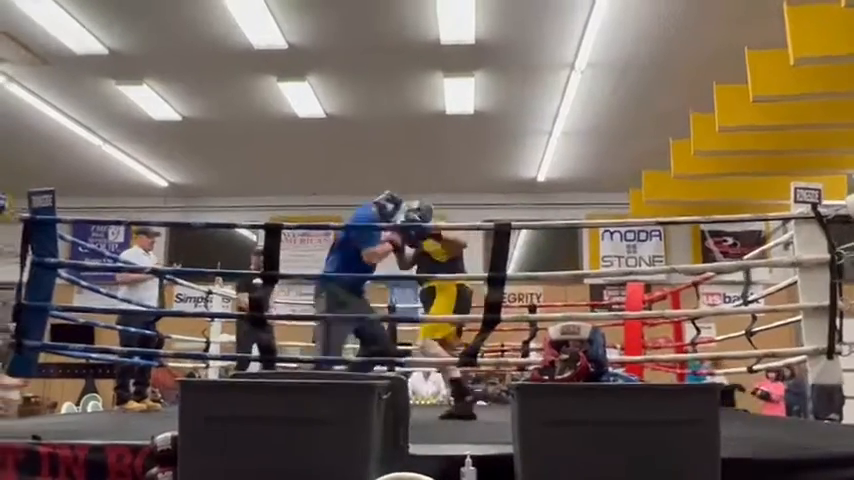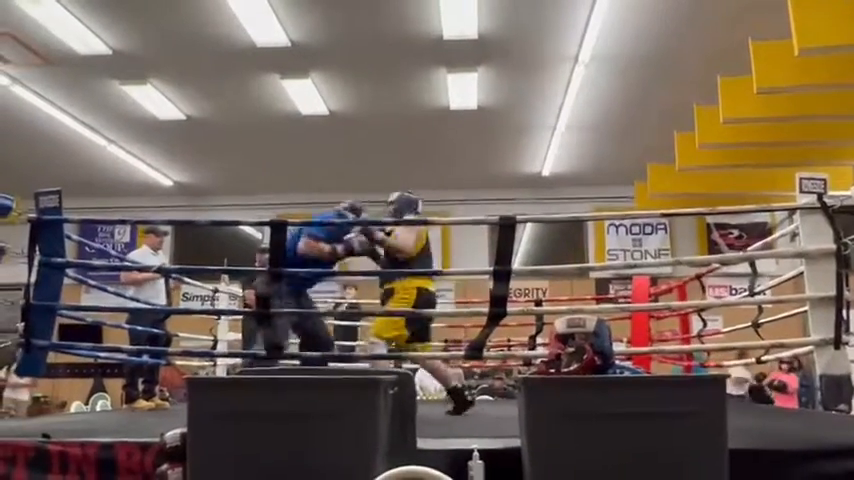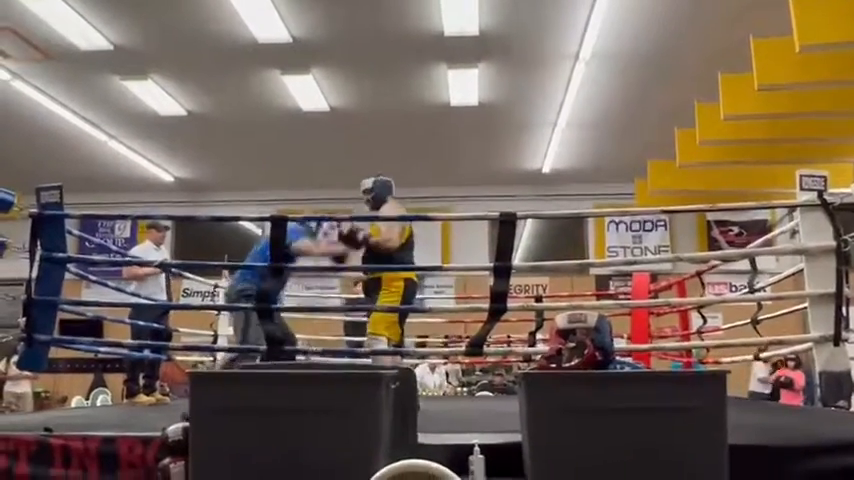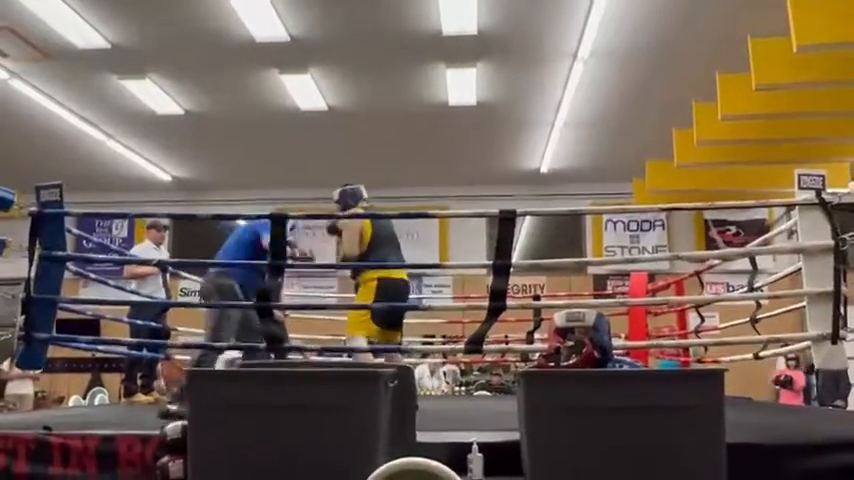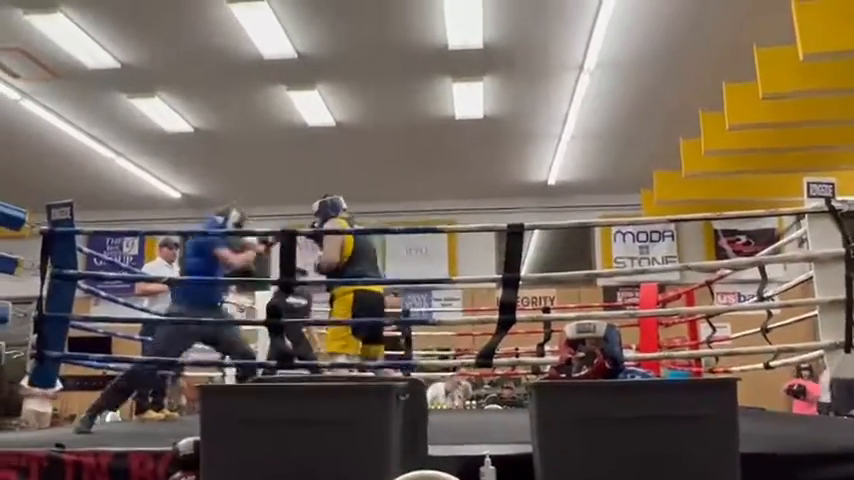
dt=0.3s
person 1, frame 1
left shoulder: (435, 236)
right shoulder: (423, 241)
left elbow: (460, 243)
right elbow: (405, 265)
left wrist: (434, 233)
right wrist: (398, 247)
left hip: (449, 293)
right hip: (440, 295)
left knee: (427, 344)
right knee: (442, 349)
left ankle: (462, 391)
right ankle: (461, 401)
person 1, frame 2
left shoulder: (408, 224)
right shoulder: (402, 230)
left elbow: (404, 249)
right elbow: (389, 261)
left wrist: (378, 236)
right wrist: (377, 237)
left hip: (410, 293)
right hip: (406, 294)
left knee: (380, 337)
right knee: (422, 354)
right ankle: (460, 395)
person 1, frame 3
left shoulder: (390, 210)
right shoulder: (385, 214)
left elbow: (390, 243)
right elbow: (375, 245)
left wrist: (361, 237)
right wrist: (355, 234)
left hip: (394, 283)
right hip: (385, 284)
left knee: (376, 338)
right knee: (386, 341)
person 1, frame 4
left shoulder: (351, 217)
right shoulder: (381, 218)
left elbow: (350, 253)
left wrist: (340, 254)
right wrist: (340, 230)
left hip: (377, 282)
right hip: (399, 282)
left knee: (355, 336)
right knee: (389, 343)
person 1, frame 5
left shoulder: (333, 225)
right shoulder: (357, 228)
left elbow: (331, 260)
left wrist: (319, 264)
right wrist: (321, 238)
left hip: (353, 295)
right hip: (374, 295)
left knee: (338, 352)
right knee: (373, 357)
person 2, frame 1
left shoulder: (151, 257)
right shoulder: (129, 255)
right elbow: (122, 278)
right wrist: (148, 274)
left hip: (149, 313)
right hip: (132, 312)
left ankle: (141, 396)
right ankle: (123, 398)
person 2, frame 2
left shoulder: (161, 256)
right shoulder: (136, 255)
right elbow: (125, 278)
right wrist: (152, 275)
left hip: (159, 312)
right hip: (141, 311)
left knee: (156, 353)
left ankle: (150, 394)
right ankle: (132, 396)
person 2, frame 3
left shoulder: (164, 251)
right shoulder: (139, 250)
right elbow: (127, 273)
right wrist: (153, 270)
left hip: (161, 306)
right hip: (144, 306)
left knee: (158, 348)
left ankle: (150, 389)
right ankle: (133, 391)
person 2, frame 4
left shoulder: (164, 251)
right shoulder: (139, 250)
right elbow: (128, 273)
right wrist: (154, 270)
left hip: (160, 304)
right hip: (143, 304)
left knee: (156, 346)
right knee: (137, 346)
left ankle: (148, 388)
right ankle: (131, 391)
person 2, frame 5
left shoulder: (176, 269)
right shoulder: (151, 267)
right elbow: (139, 289)
right wrist: (165, 287)
right hip: (155, 321)
left ankle: (158, 405)
right ankle: (142, 407)
person 3, frame 1
left shoulder: (370, 219)
right shoulder: (367, 217)
right elbow: (371, 256)
right wrist: (395, 241)
left hip: (351, 291)
right hip: (335, 290)
left knee: (378, 341)
right knee: (330, 354)
person 3, frame 2
left shoulder: (338, 229)
right shoulder: (327, 222)
right elbow: (304, 247)
right wrist: (339, 249)
left hip: (295, 290)
right hip: (278, 285)
left knee: (323, 343)
right knee: (275, 347)
person 3, frame 3
left shoulder: (292, 232)
right shoulder: (295, 231)
right elbow: (304, 247)
right wrist: (340, 249)
left hip: (260, 298)
right hip: (246, 295)
left knee: (285, 345)
right knee: (250, 351)
person 3, frame 4
left shoulder: (249, 228)
right shoulder: (267, 224)
right elbow: (270, 246)
right wrist: (297, 253)
left hip: (236, 289)
right hip: (224, 285)
right knee: (219, 340)
person 3, frame 5
left shoulder: (215, 240)
right shoulder: (206, 236)
right elbow: (234, 261)
right wrist: (257, 250)
left hip: (211, 313)
right hip: (185, 314)
left knee: (246, 358)
right knee: (148, 366)
